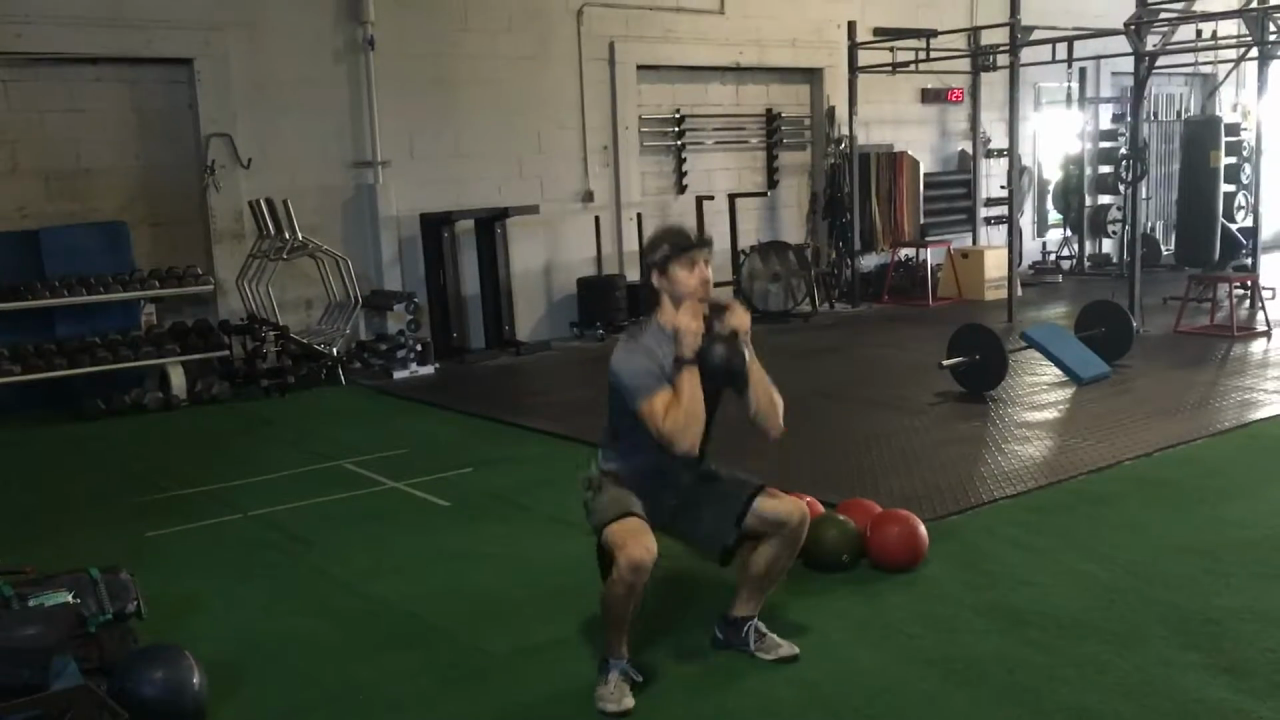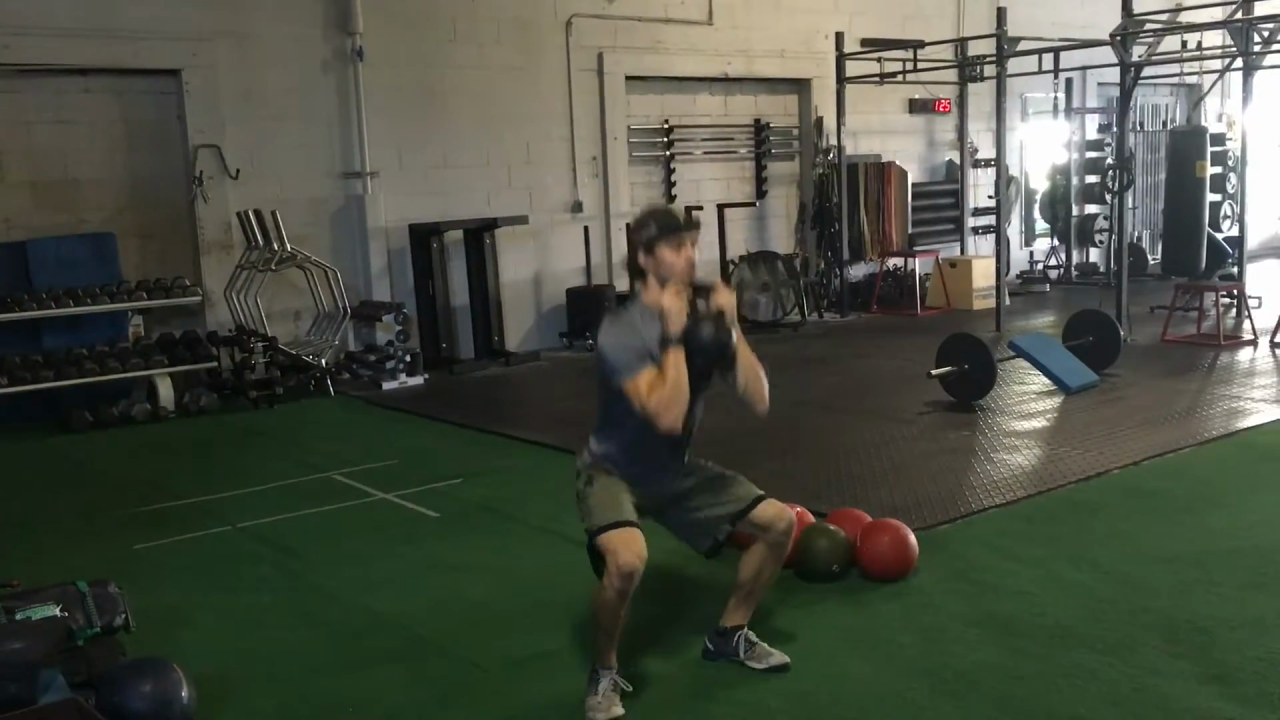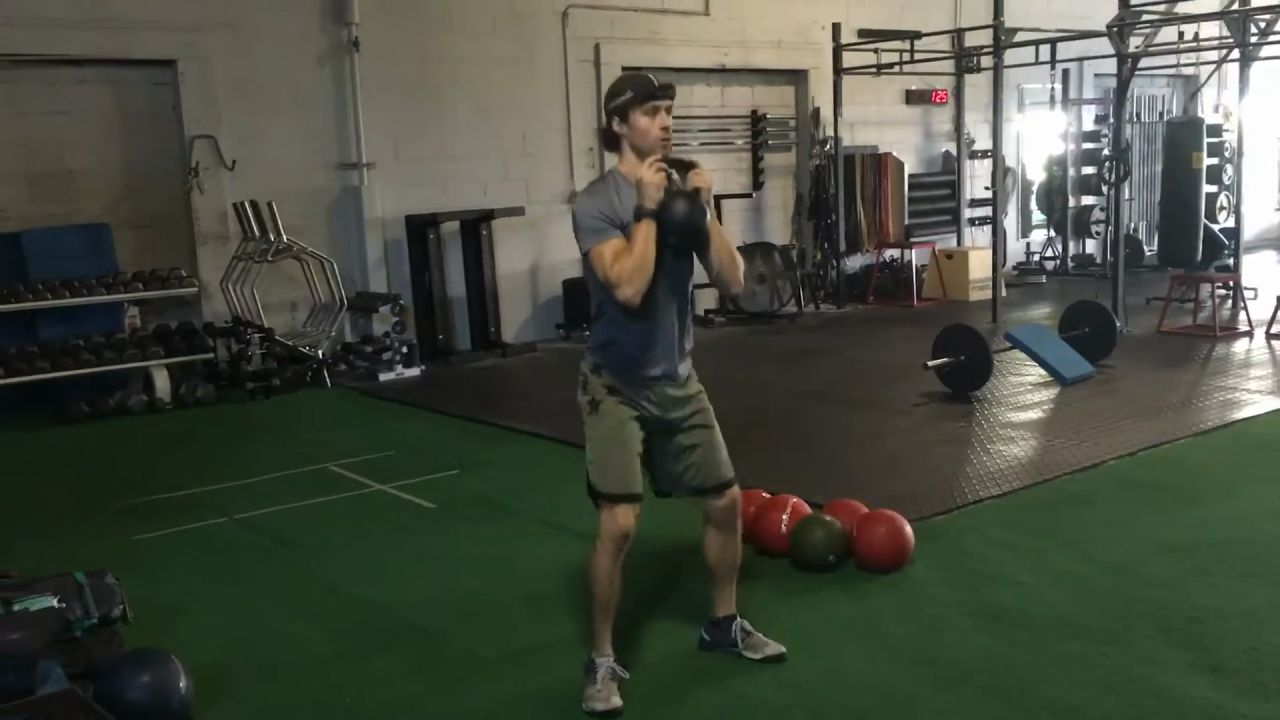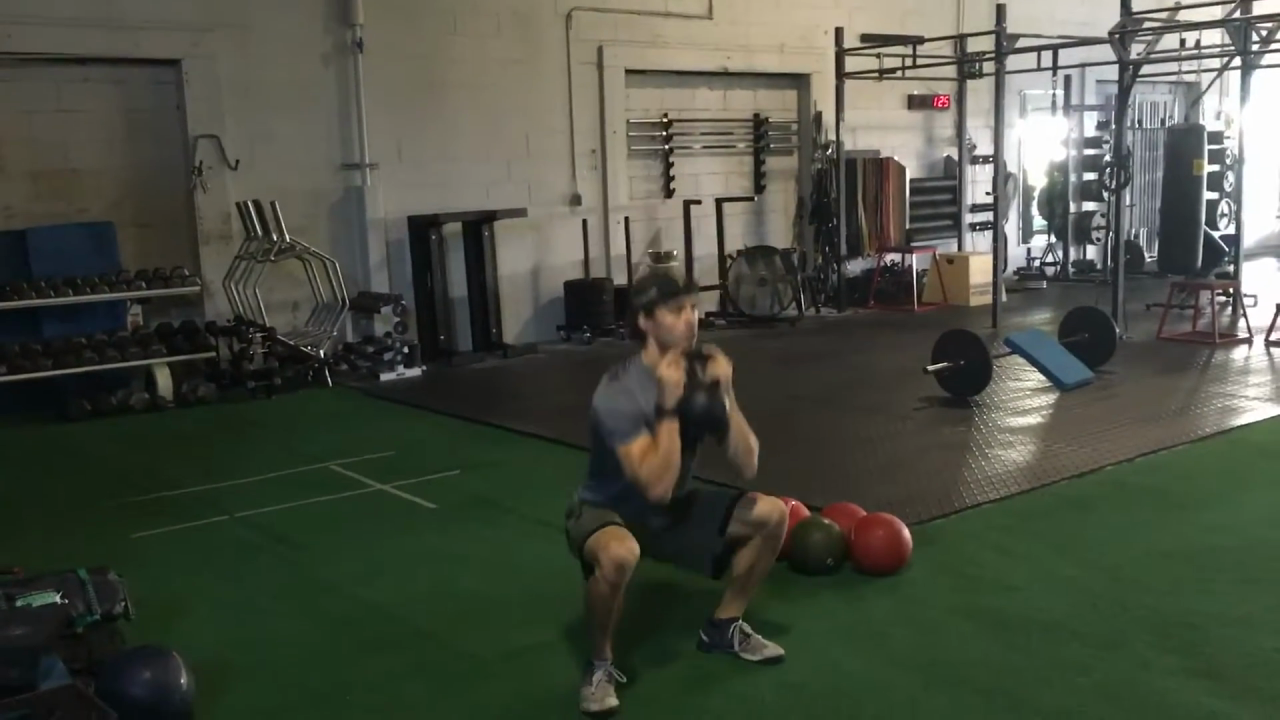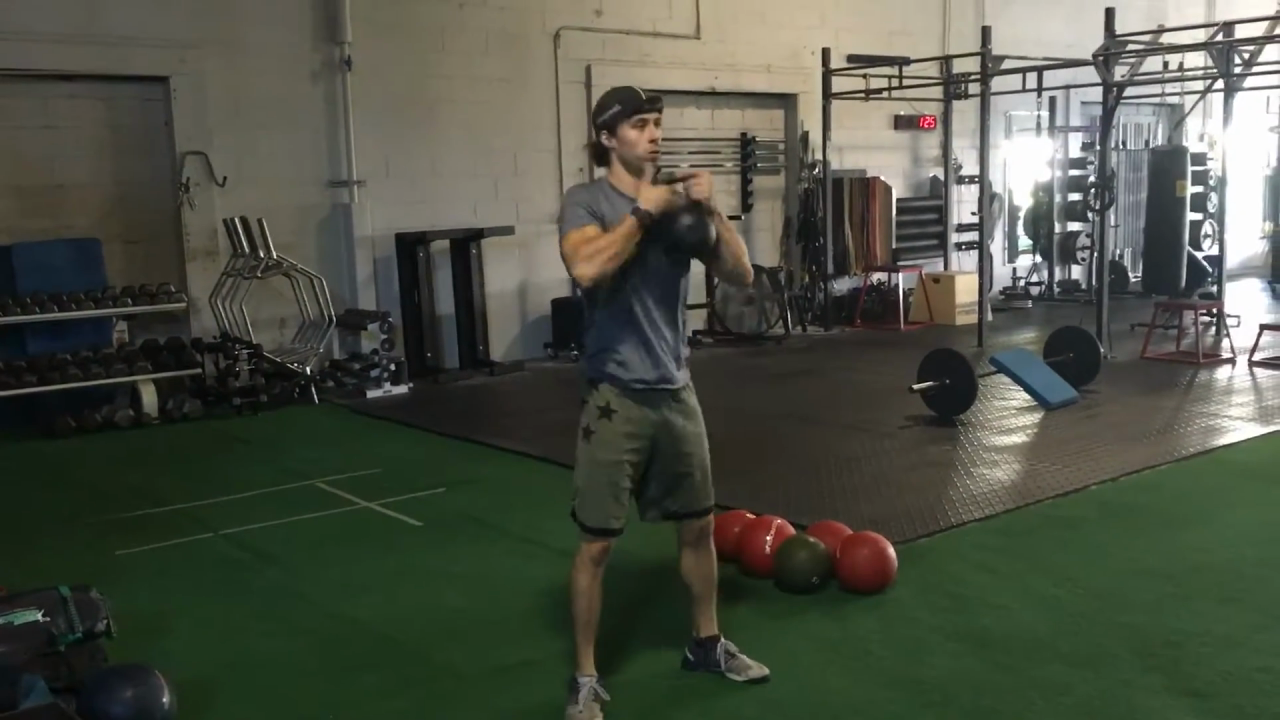
dt=1s
person 1, frame 1
right shoulder: (636, 355)
left elbow: (773, 425)
right elbow: (684, 440)
left wrist: (745, 350)
right wrist: (687, 356)
left hip: (688, 485)
right hip: (623, 487)
left knee: (791, 518)
right knee: (637, 555)
left ankle: (737, 623)
right ankle: (615, 662)
person 1, frame 2
right shoulder: (621, 332)
left elbow: (758, 400)
right elbow: (667, 416)
left wrist: (730, 327)
right wrist: (673, 335)
left hip: (678, 471)
right hip: (615, 473)
left knee: (778, 523)
right knee: (627, 560)
left ankle: (729, 634)
right ankle: (605, 673)
person 1, frame 3
left shoulder: (680, 189)
right shoulder: (597, 201)
left elbow: (732, 281)
right elbow: (628, 288)
left wrist: (705, 209)
right wrist: (646, 208)
left hip: (678, 382)
right hip: (614, 387)
left knee: (725, 504)
right knee: (619, 524)
left ankle: (723, 624)
right ankle: (602, 660)
person 1, frame 4
left shoulder: (702, 373)
right shoulder: (618, 393)
left elbow: (748, 464)
right elbow: (657, 486)
left wrist: (725, 395)
right wrist: (669, 404)
left hip: (672, 511)
right hip: (606, 511)
left knee: (771, 517)
right knee: (619, 555)
left ankle: (723, 626)
right ankle: (600, 664)
person 1, frame 5
left shoulder: (679, 201)
right shoulder: (585, 200)
left elbow: (740, 273)
right elbow: (586, 270)
left wrist: (710, 211)
right wrist: (640, 212)
left hip: (676, 392)
right hip: (616, 398)
left knee: (698, 528)
right knee: (597, 545)
left ankle: (707, 644)
